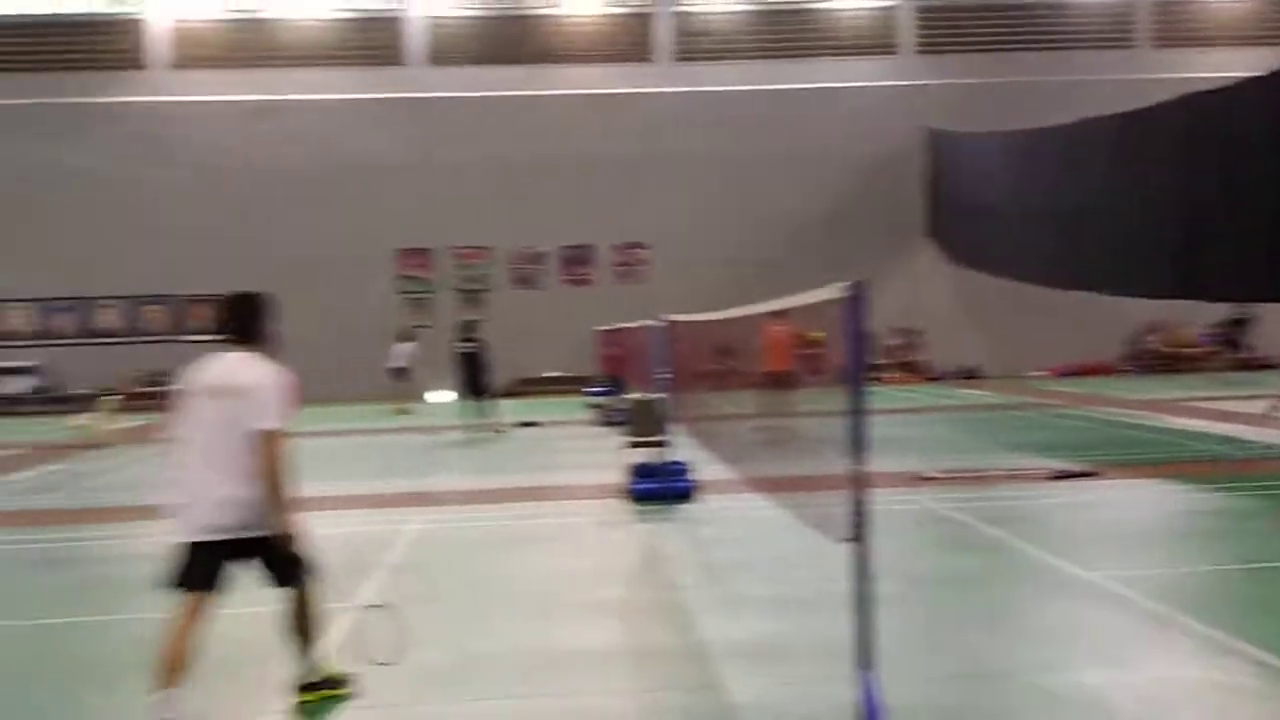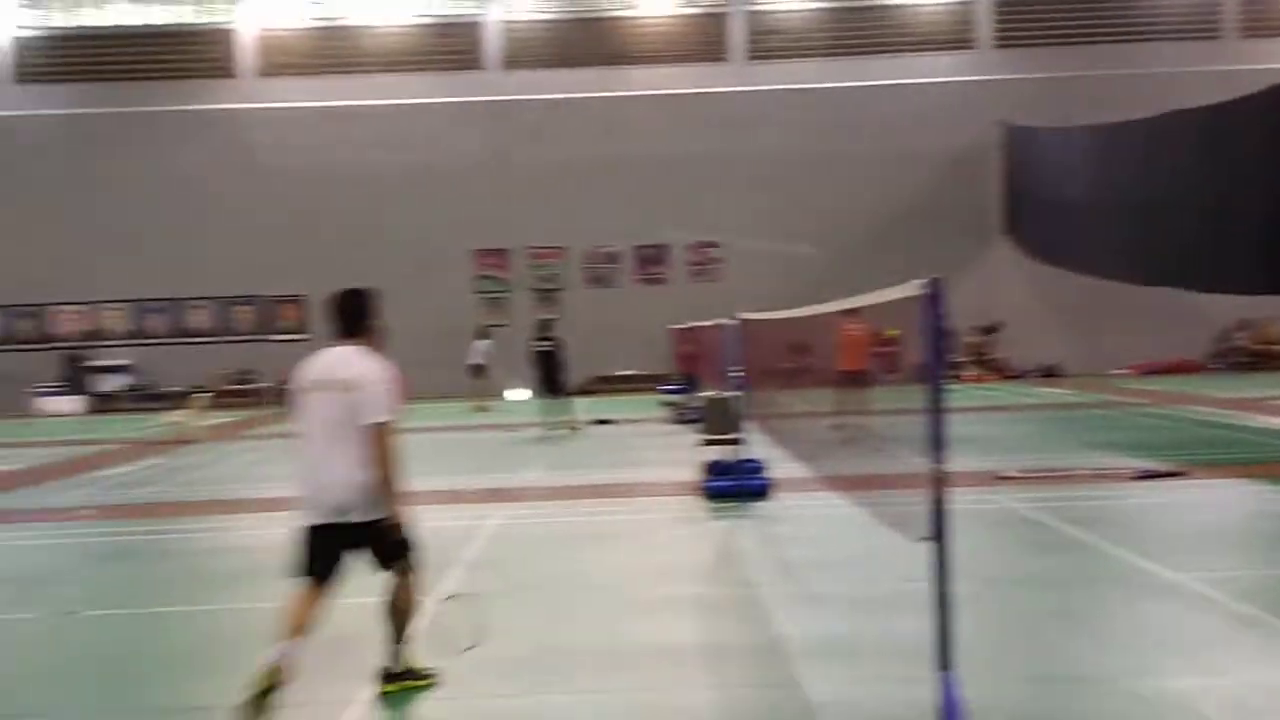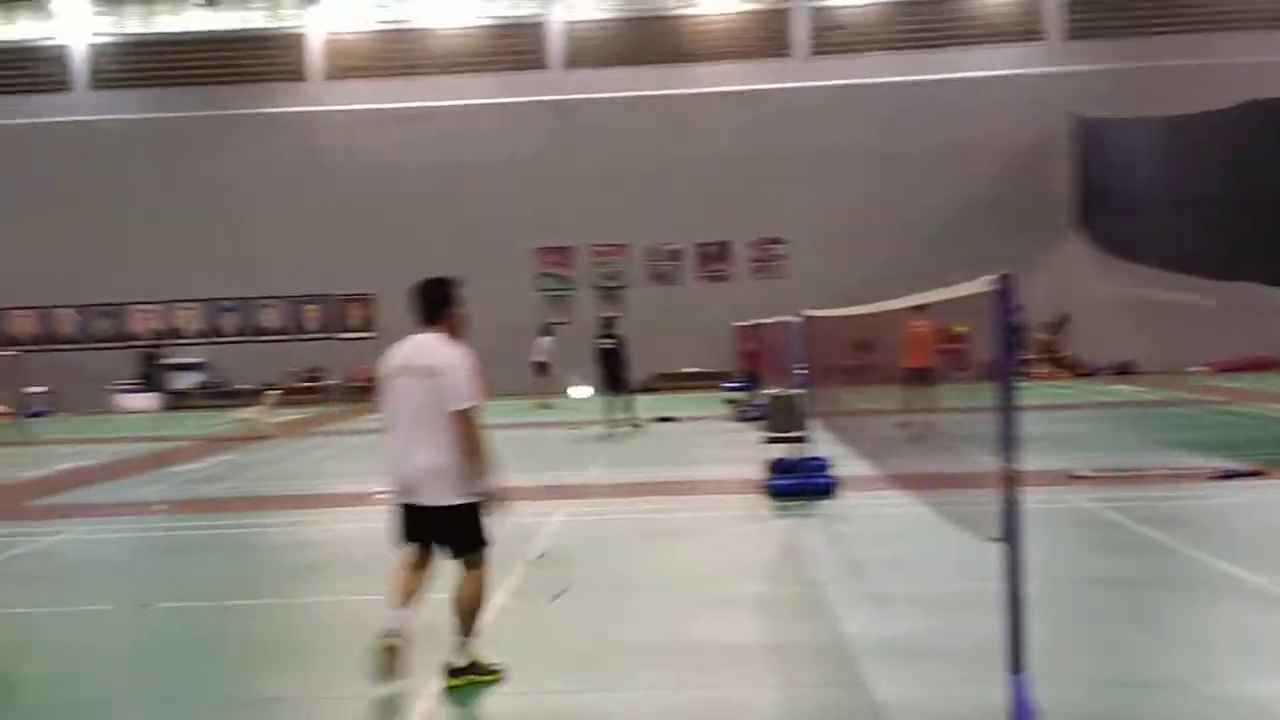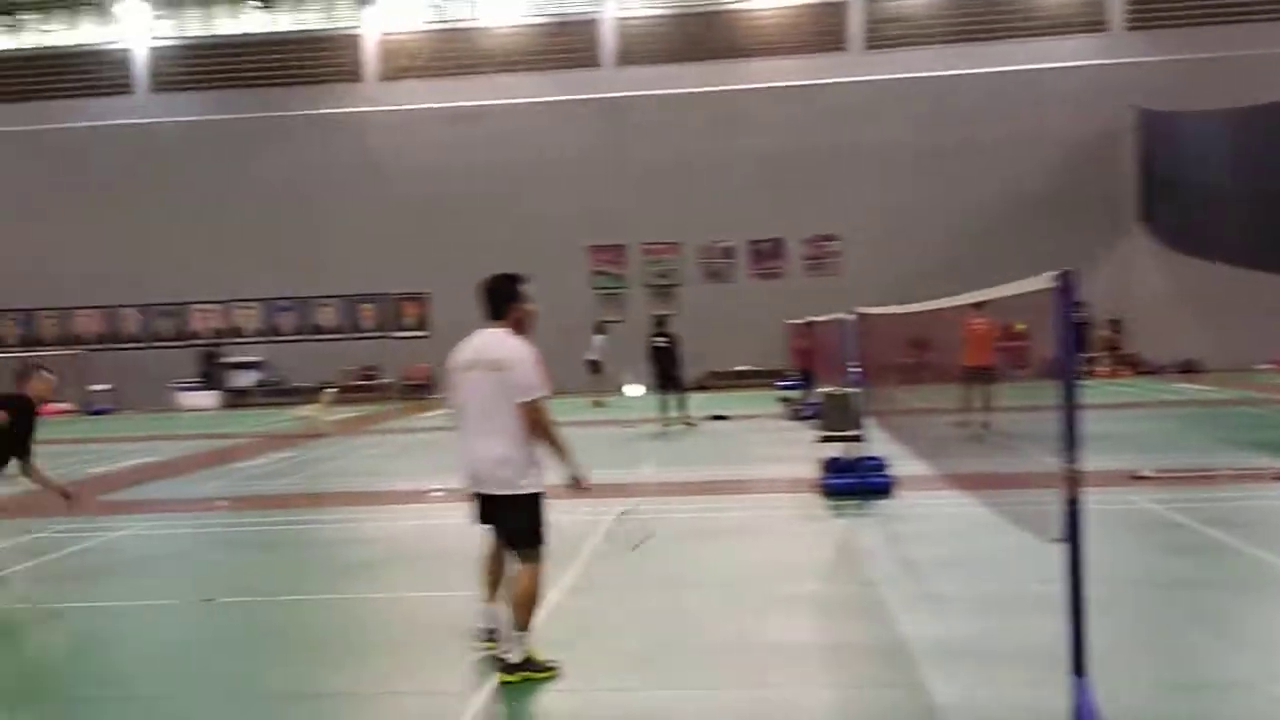
dt=0.1s
person 1, frame 1
left shoulder: (193, 376)
right shoulder: (269, 376)
left elbow: (178, 438)
right elbow: (269, 451)
right wrist: (282, 516)
left hip: (202, 513)
right hip: (254, 513)
left knee: (190, 611)
right knee: (300, 583)
right ankle: (312, 677)
person 1, frame 2
left shoulder: (308, 369)
right shoulder: (376, 369)
left elbow: (305, 428)
right elbow: (379, 442)
right wrist: (392, 503)
left hip: (322, 499)
right hip: (366, 498)
left knee: (314, 588)
right knee: (402, 569)
left ankle: (275, 668)
right ankle: (396, 667)
person 1, frame 3
left shoulder: (393, 357)
right shoulder: (456, 356)
left elbow: (394, 417)
right elbow: (465, 425)
right wrist: (484, 479)
left hip: (408, 477)
right hip: (449, 482)
left knee: (417, 558)
right knee: (472, 564)
left ankle: (394, 632)
right ankle: (461, 660)
person 1, frame 4
left shoulder: (462, 351)
right shoulder: (520, 350)
left elbow: (458, 411)
right elbow: (535, 416)
right wrist: (569, 462)
left hip: (478, 468)
right hip: (515, 471)
left knee: (501, 543)
right knee: (528, 558)
left ankle: (491, 627)
right ankle: (515, 656)
